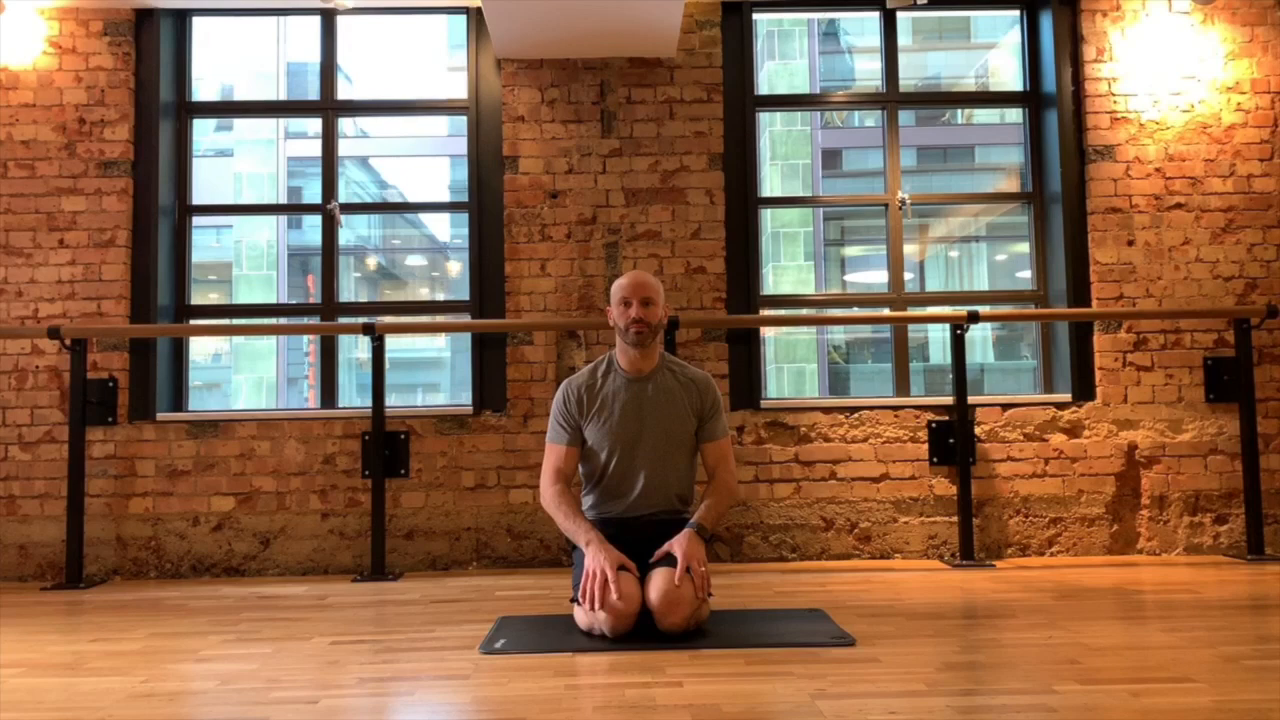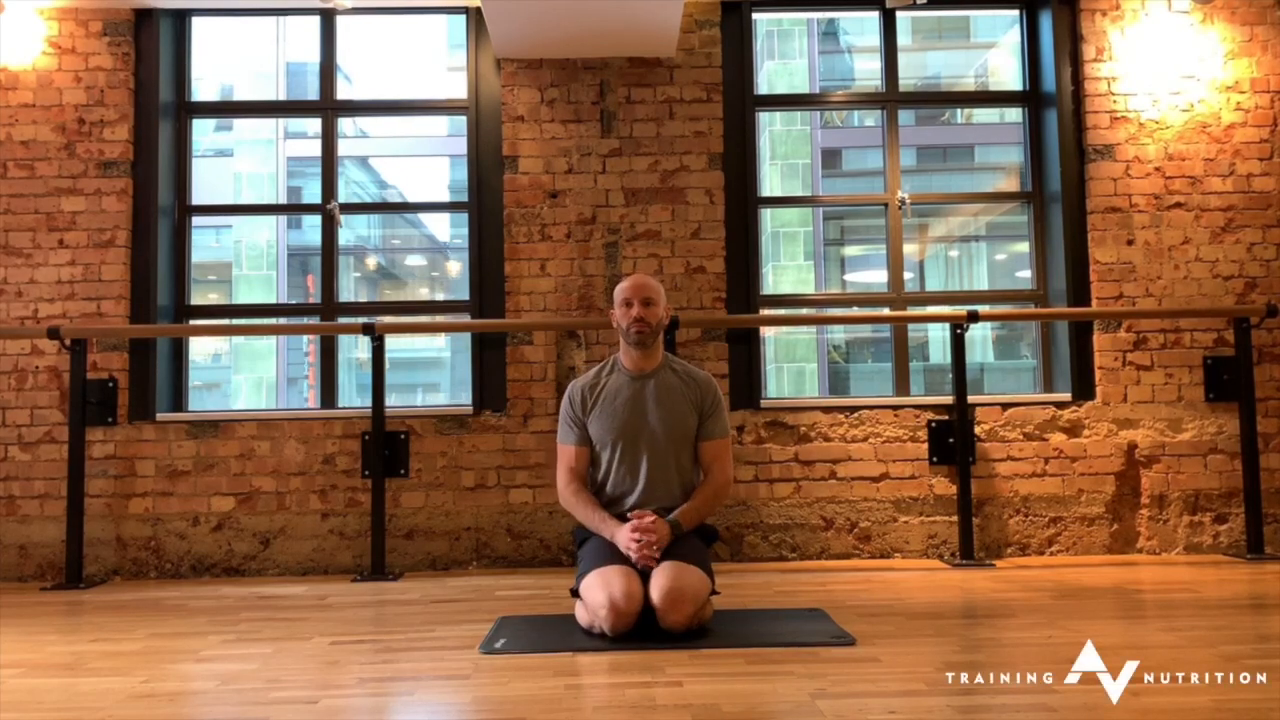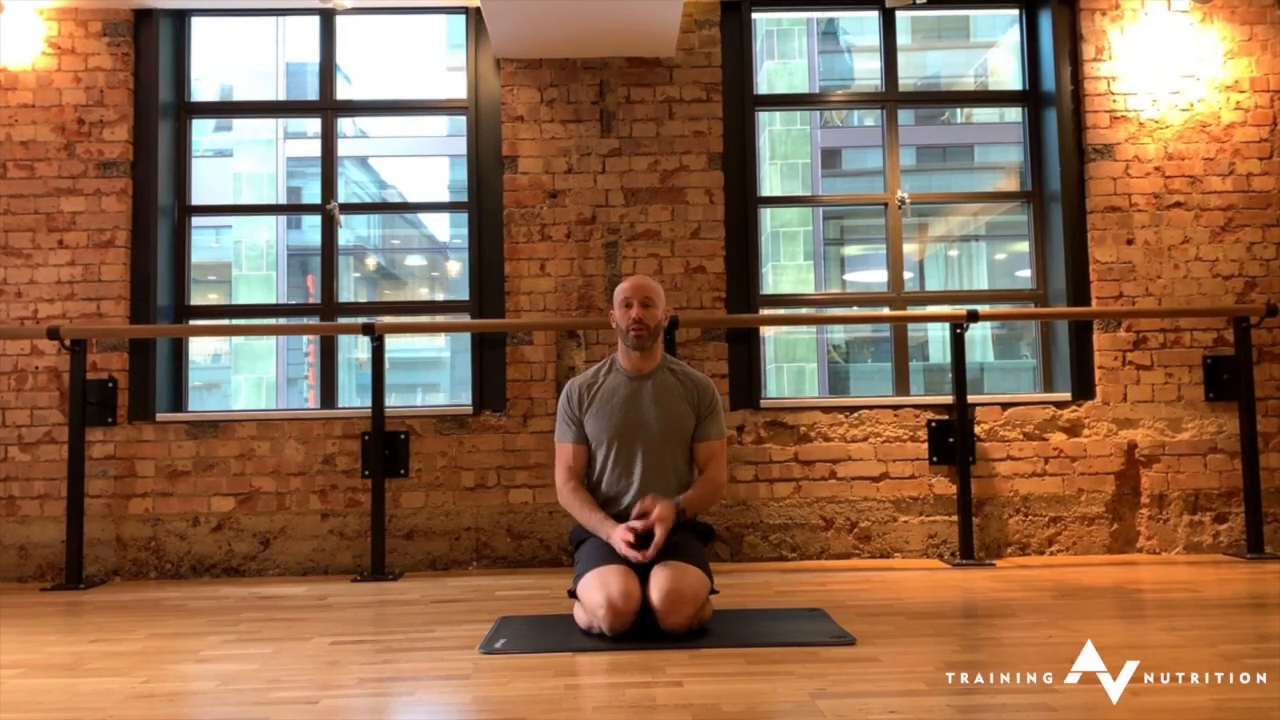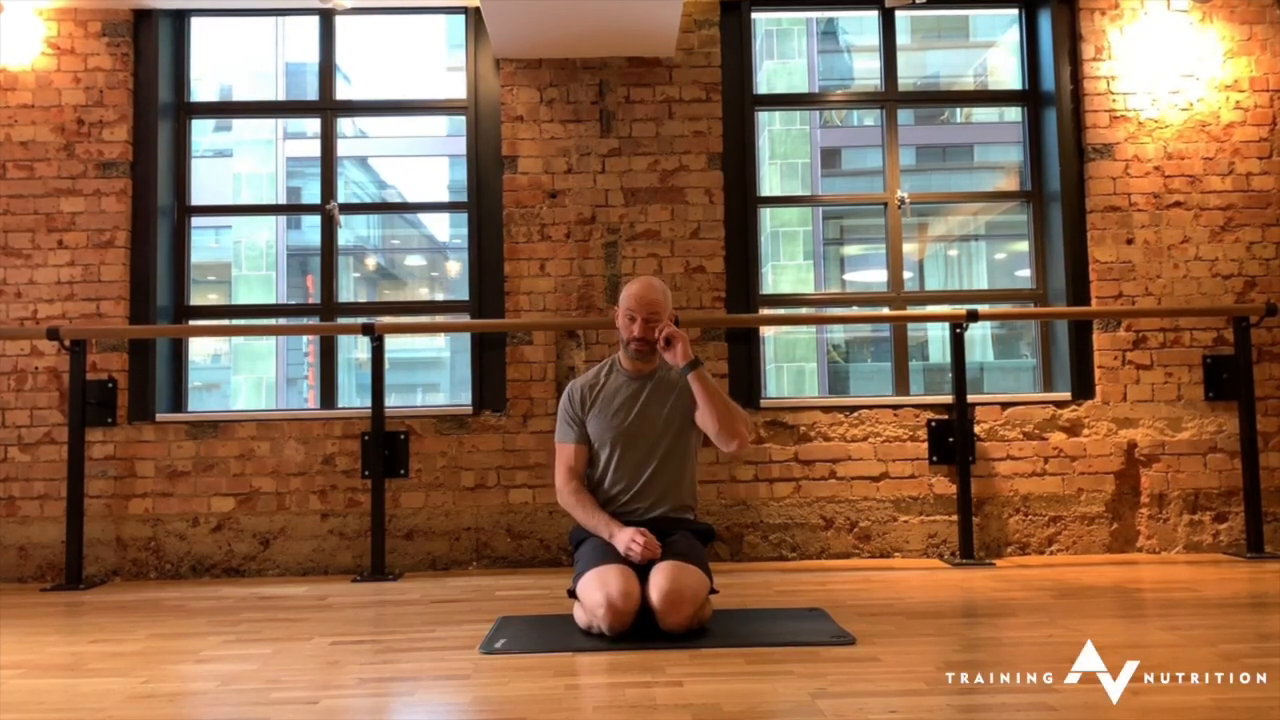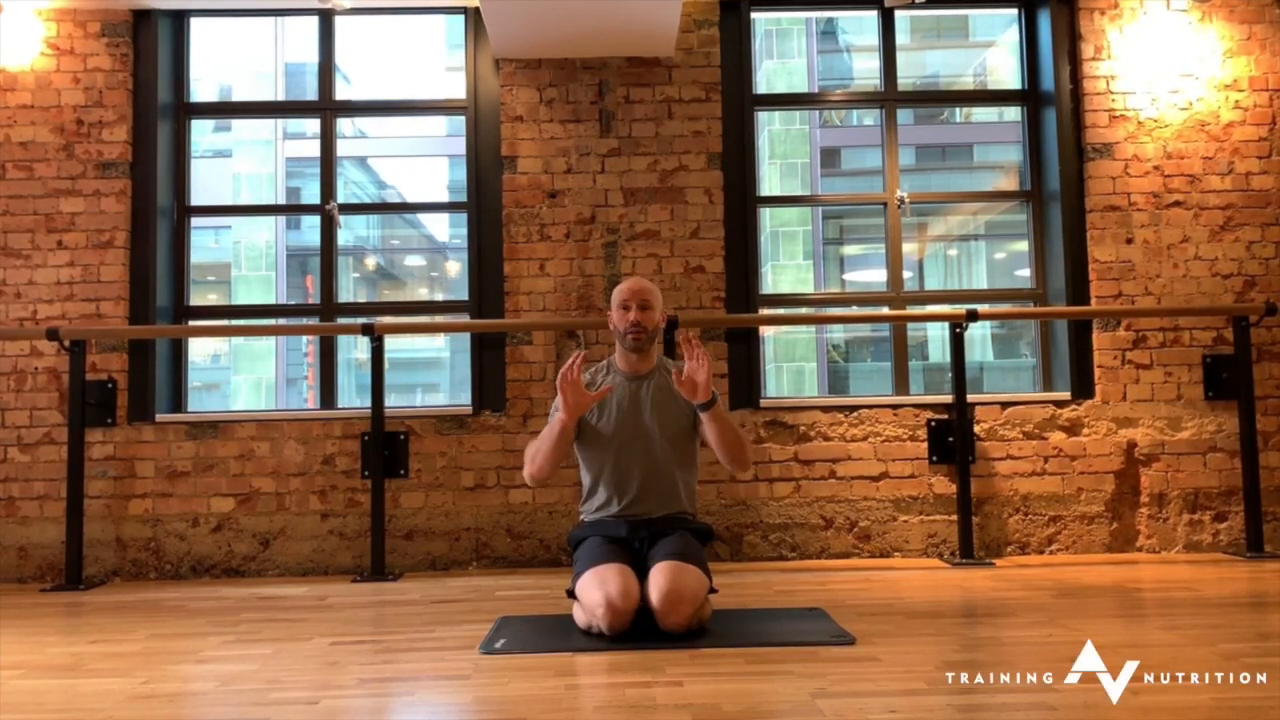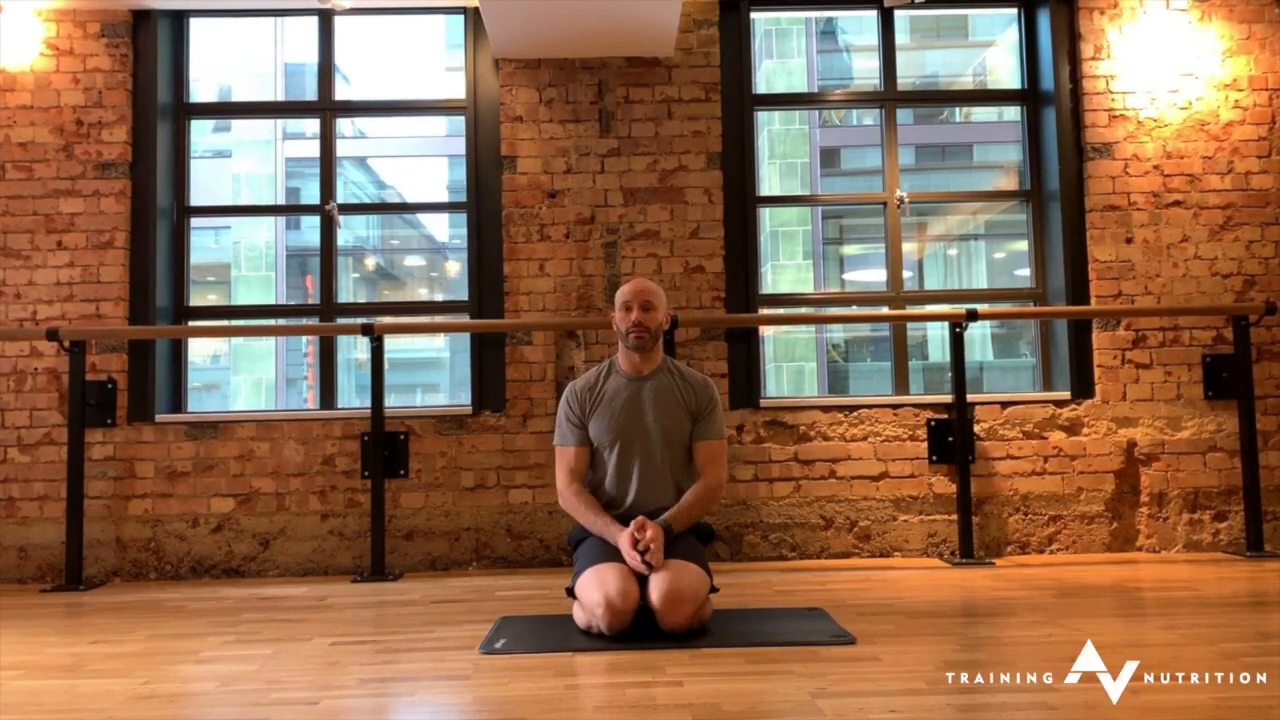
dt=0.7s
person 1, frame 1
left shoulder: (699, 387)
right shoulder: (576, 391)
left elbow: (723, 476)
right elbow: (553, 484)
left wrist: (694, 533)
right wrist: (594, 544)
left hip: (673, 526)
right hip: (603, 527)
left knee: (672, 611)
right knee: (614, 614)
right ankle: (586, 605)
person 1, frame 2
left shoulder: (700, 387)
right shoulder: (582, 392)
left elbow: (719, 476)
right elbow: (569, 483)
left wrist: (671, 526)
right wrist: (616, 531)
left hip: (679, 528)
right hip: (607, 529)
left knee: (675, 608)
right knee: (616, 610)
right ankle: (589, 596)
person 1, frame 3
left shoulder: (697, 388)
right shoulder: (580, 391)
left elbow: (715, 478)
right elbow: (568, 482)
left wrist: (675, 509)
right wrist: (611, 528)
left hip: (677, 528)
right hip: (605, 529)
left knee: (676, 610)
right knee: (613, 610)
right ankle: (588, 597)
person 1, frame 4
left shoulder: (690, 383)
right shoulder: (581, 392)
left elbow: (735, 440)
right elbow: (567, 484)
left wrist: (690, 365)
right wrist: (615, 532)
left hip: (675, 527)
right hip: (605, 531)
left knee: (675, 608)
right knee: (614, 609)
left ankle: (648, 593)
right ankle: (588, 597)
person 1, frame 5
left shoulder: (690, 384)
right shoulder: (579, 389)
left elbow: (740, 462)
right elbow: (535, 473)
left wrist: (705, 402)
right wrist: (567, 416)
left hip: (673, 527)
right hip: (604, 529)
left knee: (675, 608)
right knee: (612, 610)
left ankle: (673, 592)
right ankle: (588, 599)
person 1, frame 6
left shoulder: (698, 389)
right shoulder: (581, 393)
left elbow: (713, 479)
right elbow: (569, 487)
left wrist: (663, 527)
right wrist: (618, 534)
left hip: (676, 528)
right hip: (604, 530)
left knee: (675, 609)
right knee: (612, 610)
left ankle: (652, 591)
right ankle: (587, 596)
